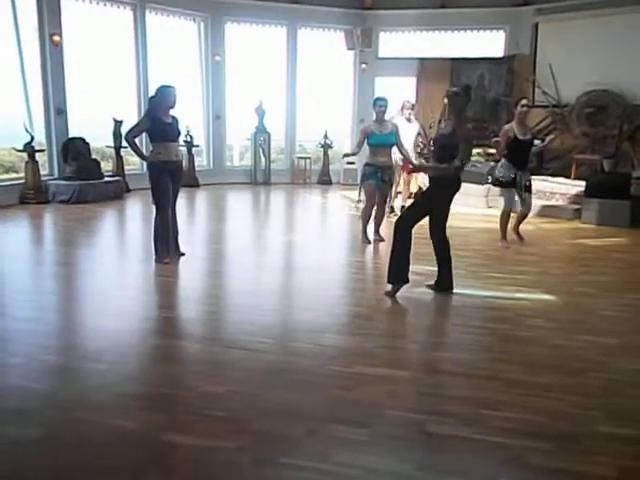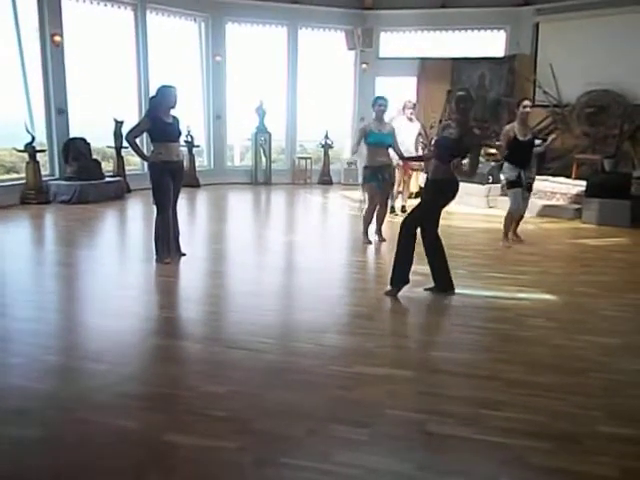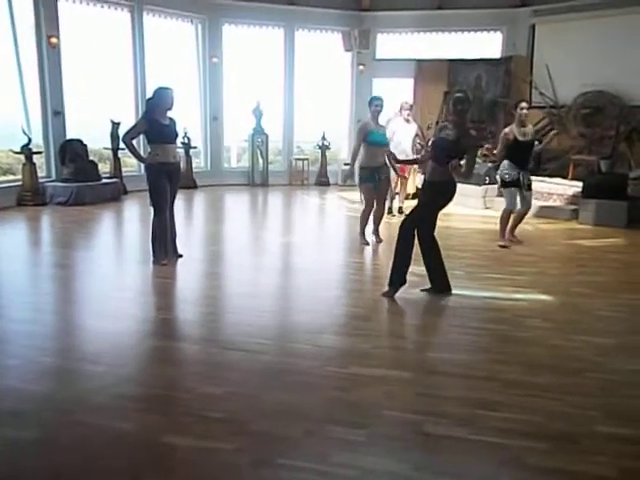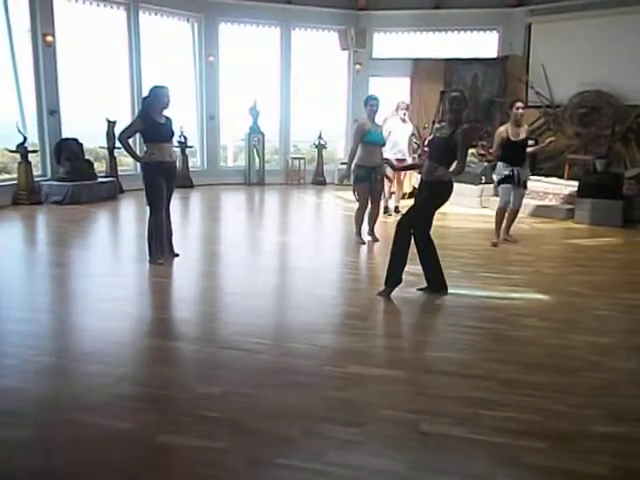
dt=0.2s
person 1, frame 1
left shoulder: (464, 130)
right shoulder: (447, 124)
left elbow: (460, 164)
left wrist: (430, 167)
right wrist: (425, 161)
left hip: (445, 183)
right hip: (438, 182)
left knee: (404, 222)
right knee: (437, 230)
left ankle: (398, 279)
right ankle: (444, 282)
person 1, frame 2
left shoulder: (471, 136)
right shoulder: (445, 126)
left elbow: (472, 171)
left wrist: (460, 170)
left hip: (445, 186)
right hip: (431, 183)
left knee: (409, 224)
right knee: (428, 231)
left ankle: (399, 280)
right ankle: (443, 283)
person 1, frame 3
left shoulder: (468, 137)
right shoulder: (441, 127)
left elbow: (468, 172)
left wrist: (458, 172)
right wrist: (403, 161)
left hip: (442, 188)
right hip: (428, 185)
left knee: (408, 226)
right knee: (425, 233)
left ankle: (396, 282)
right ankle: (440, 284)
person 1, frame 4
left shoulder: (463, 131)
right shoulder: (438, 128)
left elbow: (461, 163)
left wrist: (450, 174)
right wrist: (400, 167)
left hip: (439, 187)
right hip: (425, 184)
left knee: (404, 225)
right knee: (420, 232)
left ankle: (392, 281)
right ankle: (436, 283)
person 2, frame 1
left shoulder: (174, 120)
right shoulder: (151, 119)
right elbow: (129, 136)
left wrist: (178, 155)
right wrist: (144, 157)
left hip: (176, 166)
right hip: (159, 167)
left knee: (172, 207)
right knee: (163, 208)
left ankle: (173, 248)
right ankle: (162, 252)
person 2, frame 2
left shoulder: (175, 120)
right shoulder: (152, 119)
right elbow: (130, 136)
left wrist: (179, 155)
right wrist: (145, 157)
left hip: (177, 166)
right hip: (160, 167)
left knee: (173, 207)
right knee: (163, 209)
left ankle: (174, 248)
right ankle: (163, 252)
person 2, frame 3
left shoulder: (171, 121)
right shoulder: (148, 120)
right elbow: (127, 138)
left wrist: (176, 158)
right wrist: (141, 158)
left hip: (174, 167)
right hip: (157, 168)
left knee: (169, 209)
right knee: (160, 210)
left ankle: (171, 249)
right ankle: (160, 254)
person 2, frame 4
left shoulder: (167, 120)
right shoulder: (144, 119)
right elbow: (123, 137)
left wrist: (173, 157)
right wrist: (138, 157)
left hip: (170, 167)
right hip: (153, 167)
left knee: (166, 208)
right knee: (156, 209)
left ankle: (167, 249)
right ankle: (156, 253)
person 3, frame 1
left shoulder: (393, 127)
right shoulder: (367, 128)
left elbow: (401, 147)
right elbow: (359, 146)
right wrist: (351, 153)
left hip: (387, 169)
right hip: (370, 167)
left knee: (382, 203)
right knee: (370, 202)
left ankle: (377, 231)
right ankle: (364, 233)
person 3, frame 2
left shoulder: (390, 128)
right shoulder: (366, 127)
left elbow: (396, 149)
right elbow: (357, 145)
right wrist: (353, 156)
left hip: (387, 168)
right hip: (370, 169)
left knee: (384, 203)
right knee: (373, 203)
left ankle: (379, 230)
right ankle: (365, 233)
person 3, frame 3
left shoulder: (383, 128)
right shoulder: (365, 125)
right elbow: (357, 147)
left wrist: (396, 169)
right wrist: (351, 167)
left hip: (382, 169)
right hip: (367, 169)
left knee: (381, 203)
right knee: (369, 204)
left ankle: (376, 230)
right ankle: (362, 234)
person 3, frame 4
left shoulder: (379, 127)
right shoulder: (362, 125)
right elbow: (354, 147)
left wrist: (384, 169)
right wrist: (348, 168)
left hip: (377, 169)
right hip: (362, 168)
left knee: (376, 203)
right knee: (363, 203)
left ankle: (371, 230)
right ankle: (358, 233)
person 4, frame 1
left shoulder: (529, 129)
right shoulder: (507, 129)
left elbow: (527, 152)
right elbow: (500, 154)
left wrist: (544, 144)
right wrist: (498, 147)
left hip: (523, 172)
right hip: (507, 170)
left knee: (527, 207)
right knee: (508, 206)
left ankle: (516, 228)
right ankle: (503, 237)
person 4, frame 2
left shoulder: (530, 130)
right shoulder: (509, 129)
left elbow: (531, 152)
right elbow: (502, 154)
left wrist: (547, 144)
right wrist: (500, 149)
left hip: (527, 171)
right hip: (512, 170)
left knee: (523, 207)
right knee: (515, 206)
left ankle: (513, 232)
right ankle: (505, 237)
person 4, frame 3
left shoulder: (530, 129)
right shoulder: (508, 132)
left elbow: (530, 151)
right elbow: (499, 155)
left wrist: (547, 141)
left hip: (524, 171)
right hip: (509, 170)
left knee: (526, 206)
right knee: (510, 205)
left ankle: (511, 233)
right ankle: (502, 237)
person 4, frame 4
left shoulder: (525, 129)
right shoulder: (502, 131)
left elbow: (525, 150)
right elbow: (495, 154)
left wrist: (543, 145)
left hip: (521, 169)
right hip: (505, 169)
left knee: (516, 205)
right knee: (504, 202)
left ankle: (506, 232)
right ankle: (497, 235)
